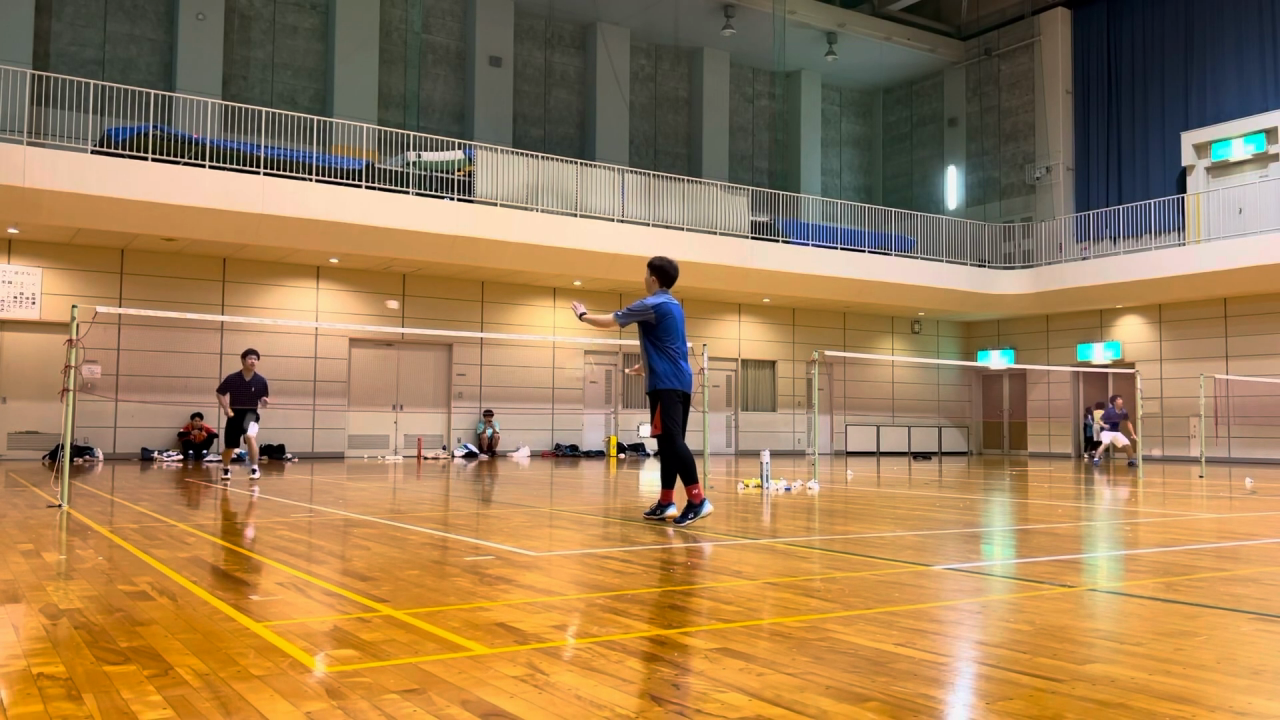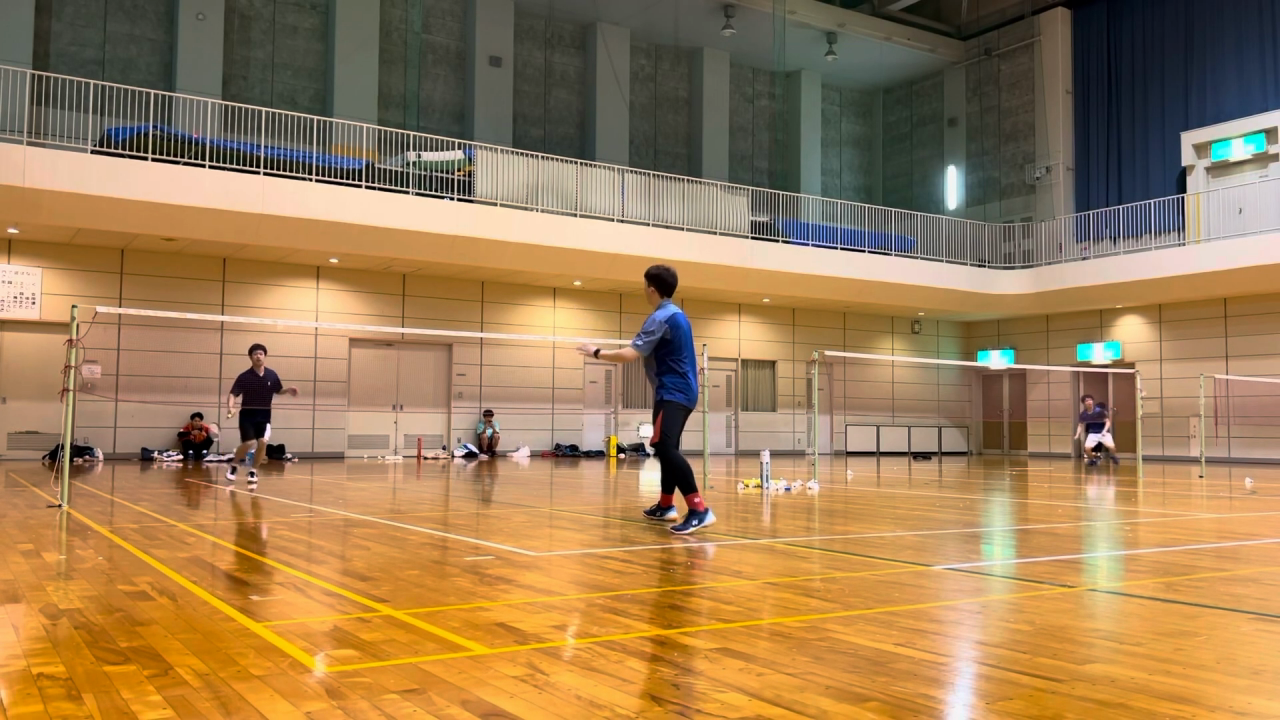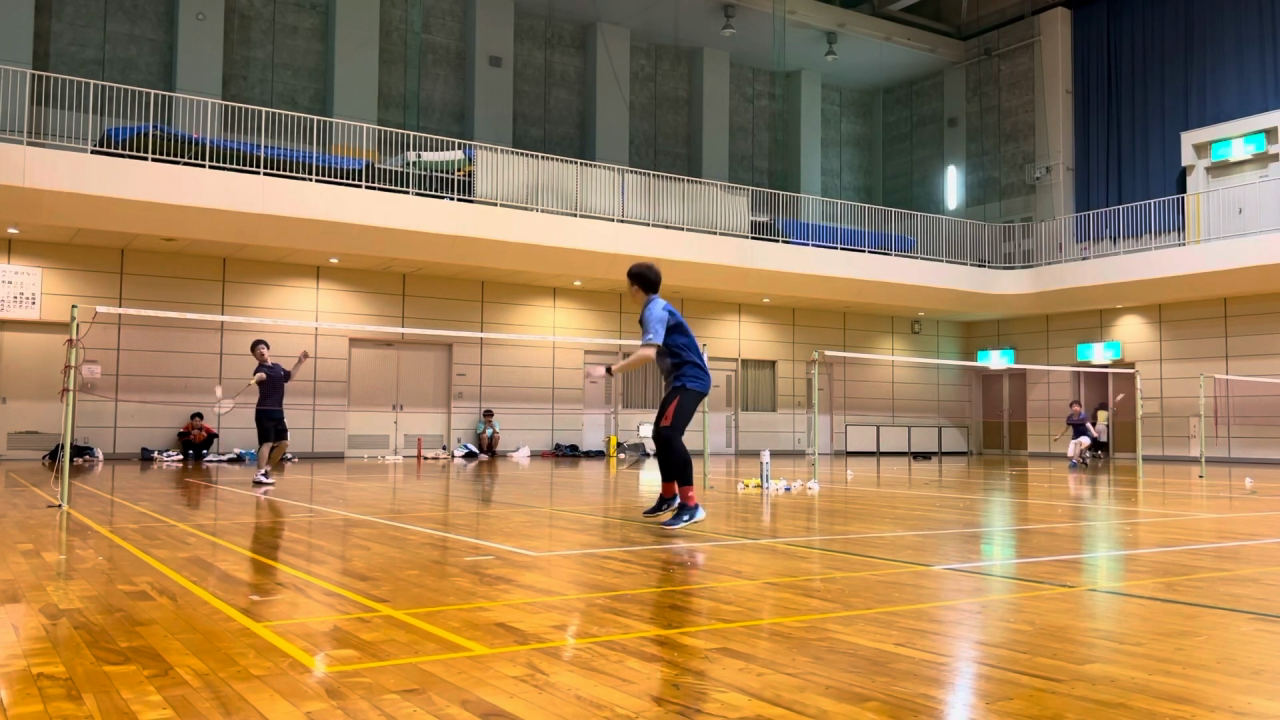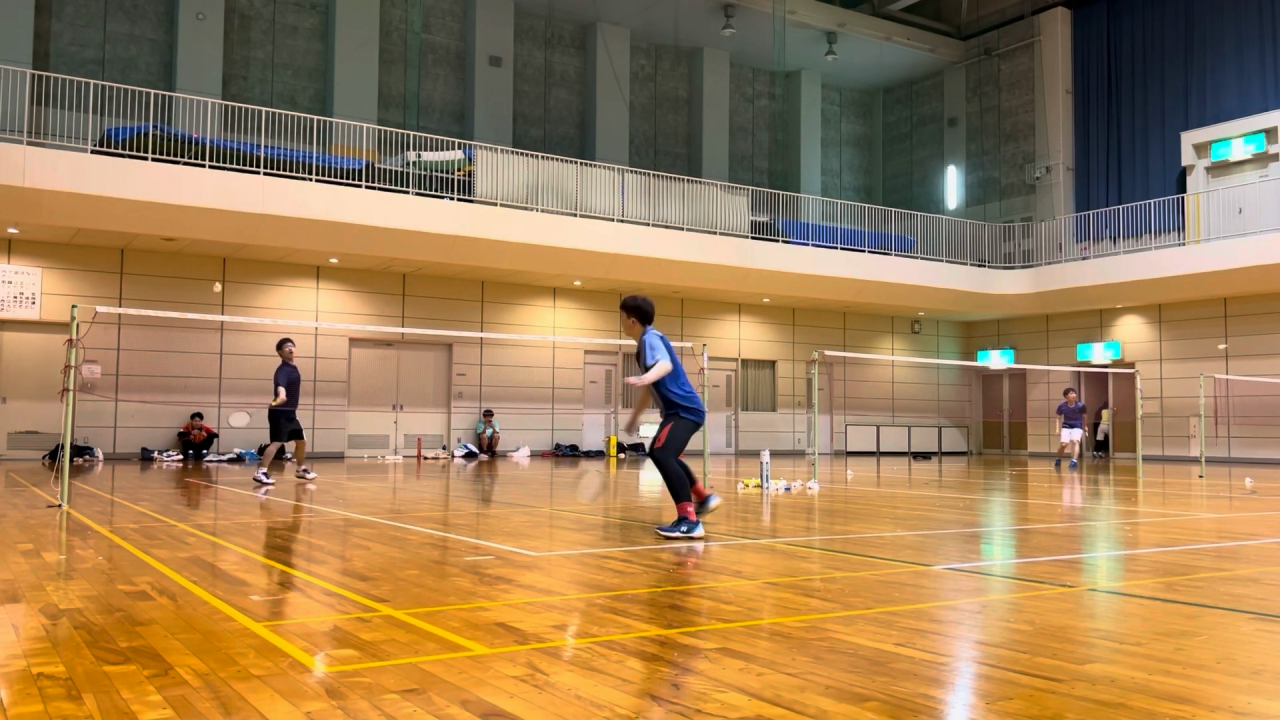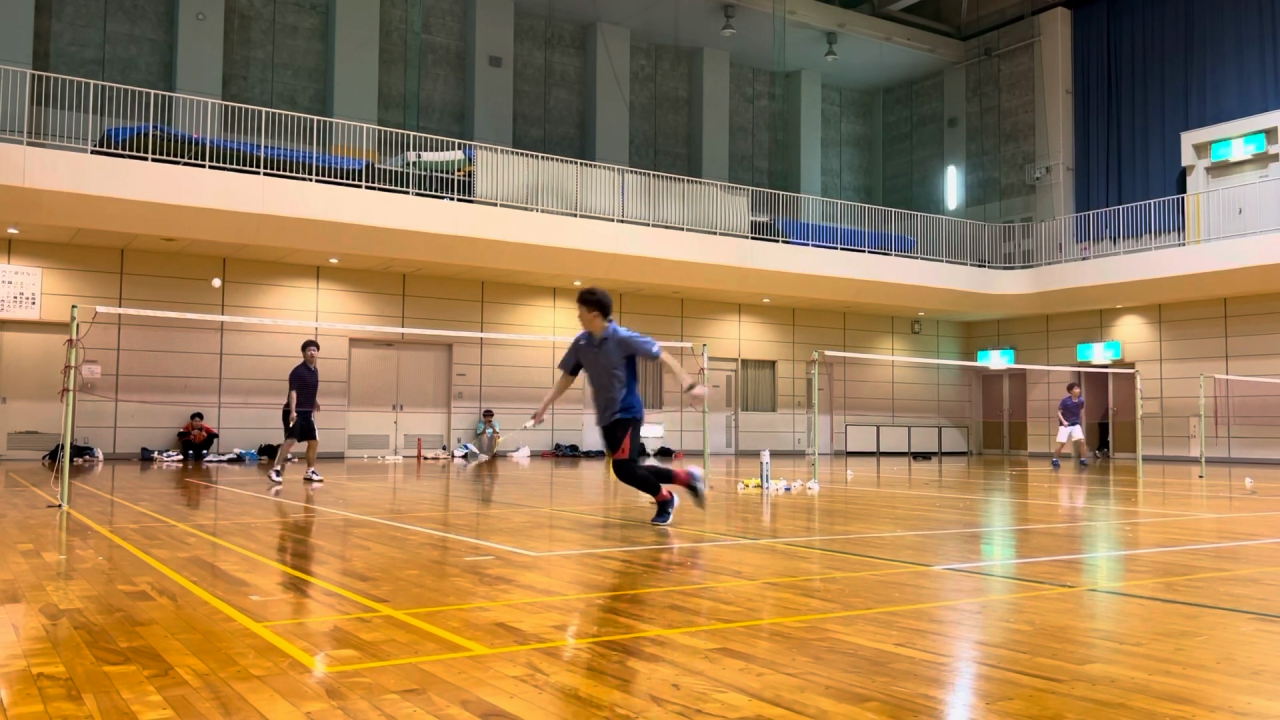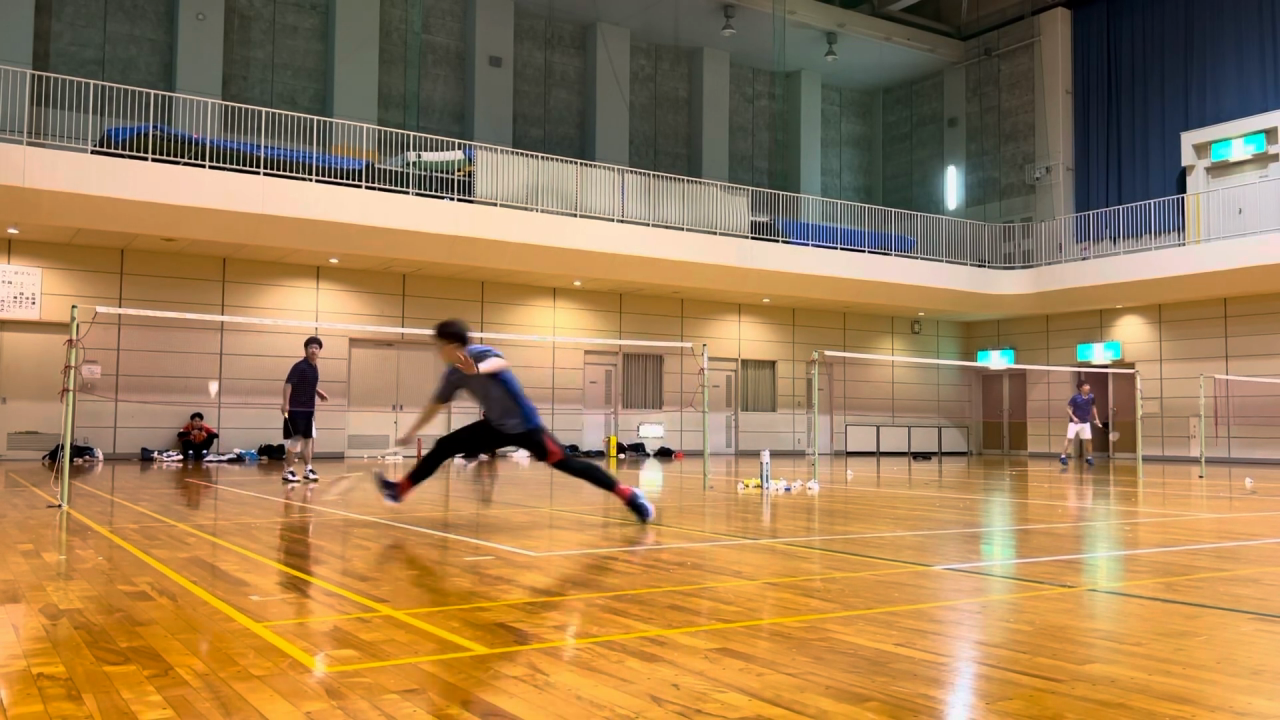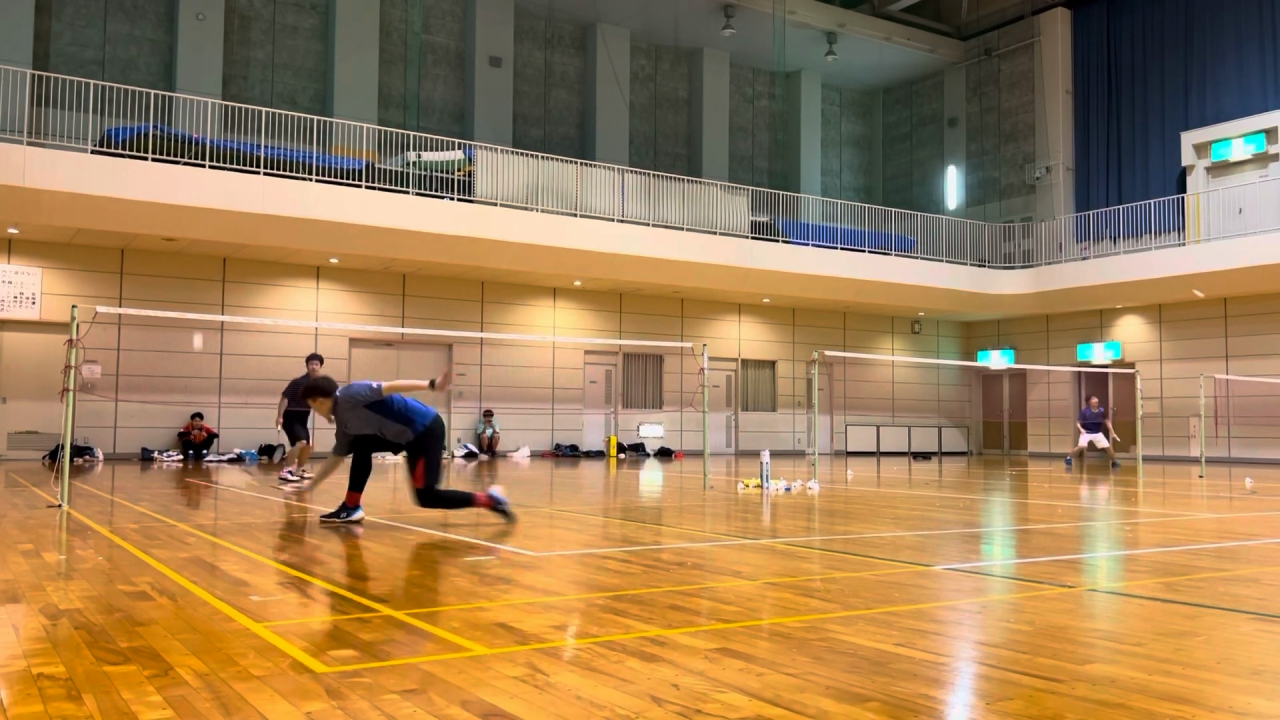
dt=0.3s
person 1, frame 1
left shoulder: (651, 305)
right shoulder: (673, 306)
left elbow: (610, 321)
left wrist: (583, 314)
right wrist: (644, 366)
left hip: (666, 383)
right hip: (679, 381)
left knee: (671, 439)
right knee: (667, 441)
left ankle: (697, 500)
right ankle: (666, 503)
person 1, frame 2
left shoulder: (660, 318)
right shoulder: (676, 315)
left elbow: (630, 354)
left wrist: (596, 352)
left hip: (672, 393)
right hip: (683, 392)
left knee: (665, 448)
right knee: (667, 449)
left ankle: (699, 510)
right ankle: (666, 505)
person 1, frame 3
left shoulder: (654, 311)
right shoulder: (656, 308)
left elbow: (648, 352)
left wrist: (609, 370)
left hip: (689, 379)
right hip: (680, 380)
left knee: (668, 435)
right knee: (660, 436)
left ankle: (690, 506)
right ankle: (669, 496)
person 1, frame 4
left shoulder: (651, 339)
right shoulder: (645, 343)
left elbow: (665, 365)
right elbow: (652, 390)
left wrist: (646, 378)
right wrist: (634, 416)
left hip: (684, 412)
right hip: (678, 411)
left knee: (661, 455)
right knee: (663, 452)
left ankle: (690, 520)
right ankle: (703, 497)
person 1, frame 5
left shoulder: (624, 338)
right shoulder: (581, 343)
left elbow: (662, 356)
right elbow: (566, 377)
left wrist: (688, 384)
right wrist: (544, 406)
left hip: (626, 414)
right hip: (606, 417)
left knee: (624, 470)
right knee: (627, 469)
left ankle: (664, 499)
right ankle: (687, 477)
person 1, frame 6
left shoulder: (481, 354)
right shoulder: (453, 374)
left elbow: (502, 363)
right elbow: (436, 404)
left wrist: (477, 369)
right wrist: (411, 432)
left hip: (525, 425)
right hip: (494, 426)
left knee: (566, 464)
right knee: (443, 447)
left ankle: (630, 496)
right ankle: (400, 490)
person 1, frame 7
left shoulder: (345, 401)
right shoulder: (343, 423)
left elbow: (390, 386)
right elbow: (337, 458)
left wrist: (431, 385)
right wrist: (311, 483)
left hip: (425, 429)
right hip: (411, 436)
left knee: (427, 497)
right knee: (362, 447)
left ankle: (489, 500)
right ankle: (350, 507)
